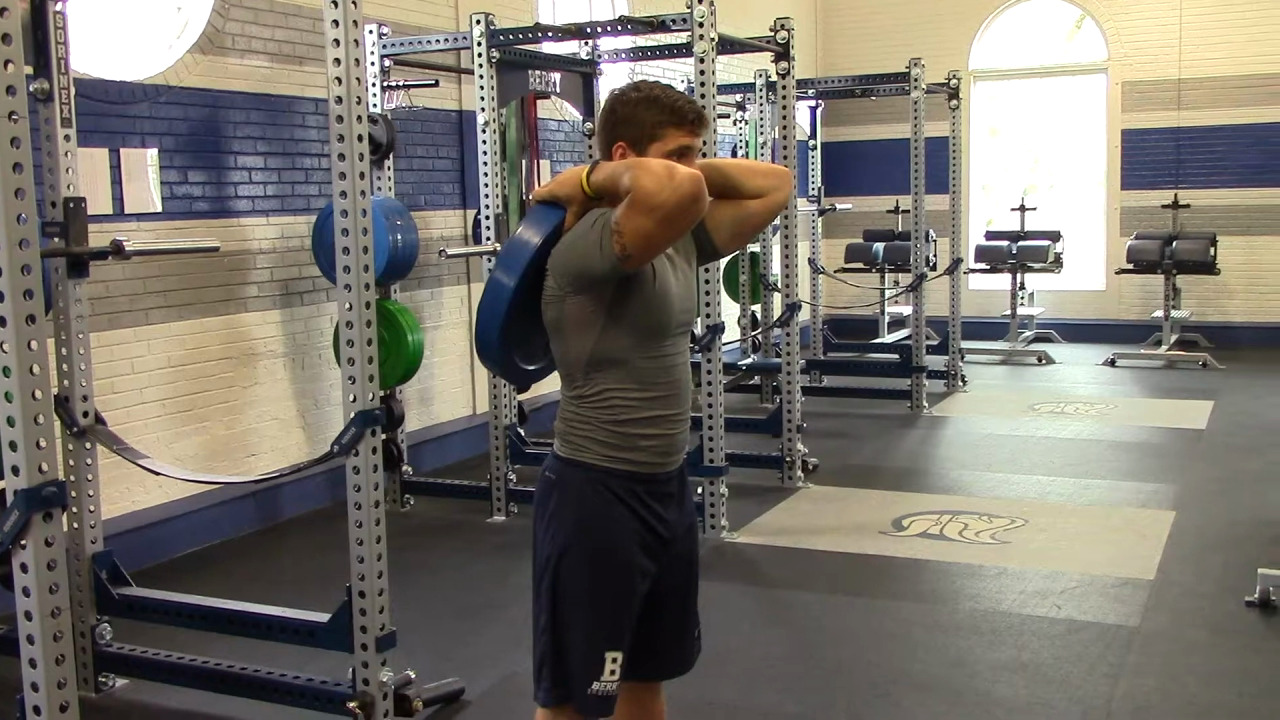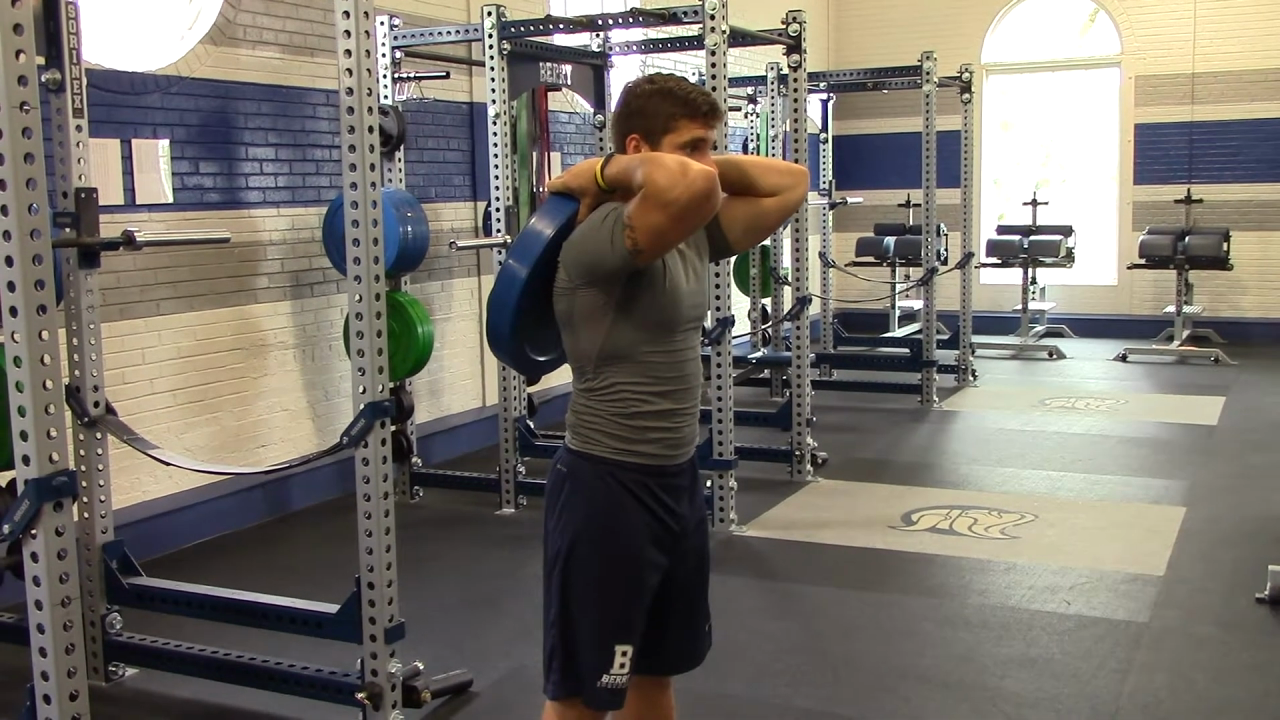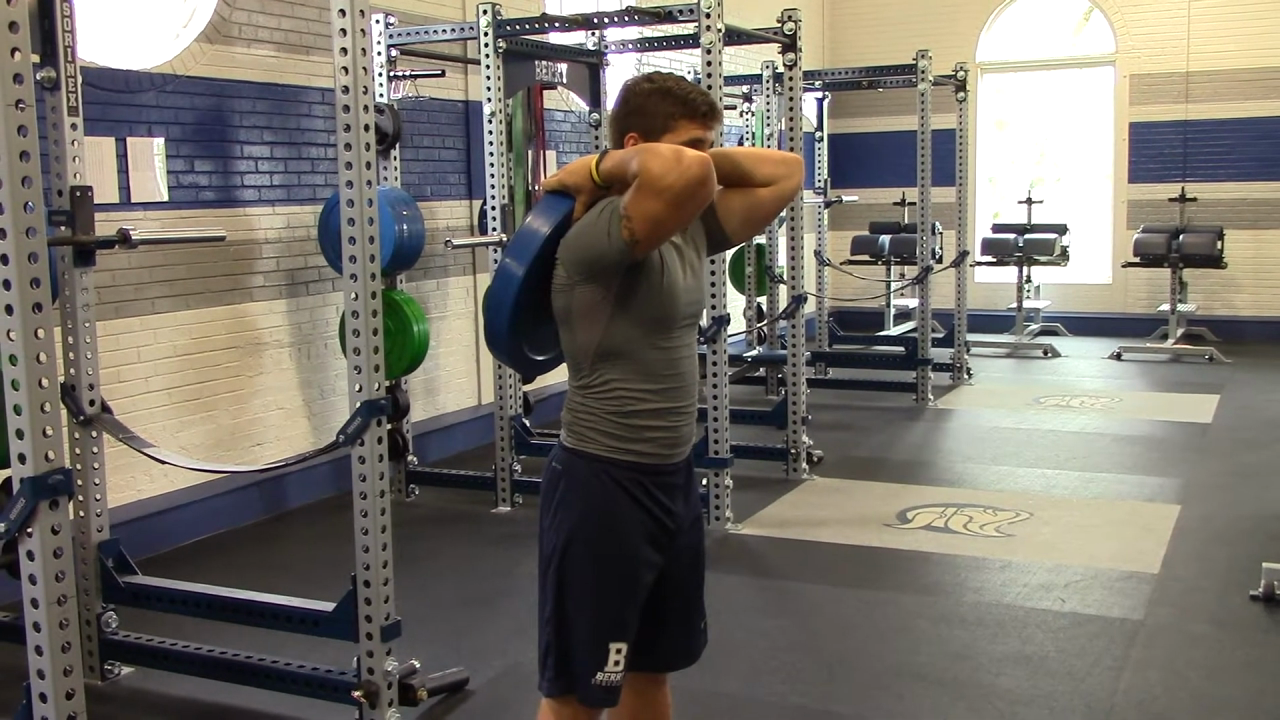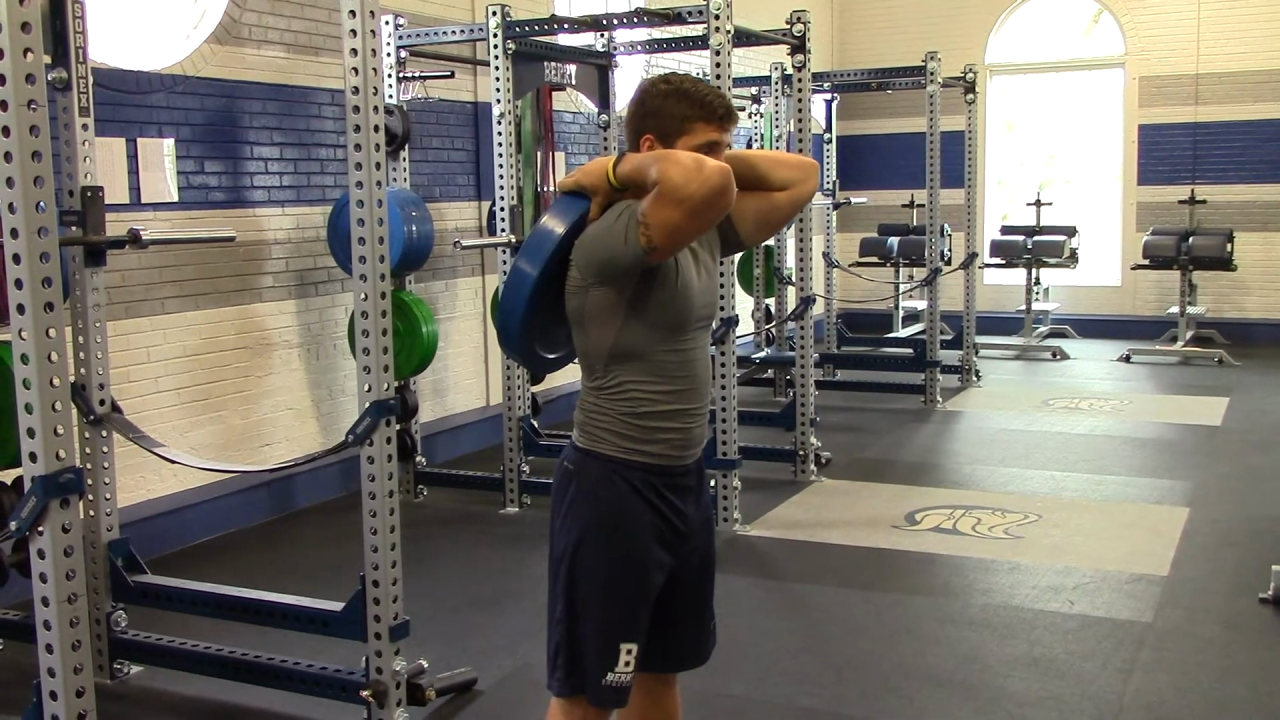
dt=1s
person 1, frame 1
left shoulder: (678, 238)
right shoulder: (591, 244)
left elbow: (776, 185)
right elbow: (675, 189)
left wrist: (691, 163)
right wrist: (592, 179)
left hip: (666, 486)
right hip: (596, 495)
person 1, frame 2
left shoulder: (692, 234)
right shoulder: (602, 239)
left elbow: (790, 184)
right elbow: (689, 185)
left wrist: (706, 159)
right wrist: (606, 173)
left hip: (676, 479)
right hip: (605, 487)
person 1, frame 3
left shoulder: (689, 227)
right shoulder: (599, 237)
left elbow: (785, 173)
right elbow: (684, 173)
left wrist: (705, 153)
right wrist: (600, 169)
left hip: (672, 477)
right hip: (601, 485)
left knee: (651, 667)
person 1, frame 4
left shoulder: (702, 230)
right shoulder: (615, 238)
left elbow: (801, 177)
right elbow: (703, 182)
left wrist: (717, 153)
right wrist: (616, 172)
left hip: (683, 480)
right hip: (613, 487)
